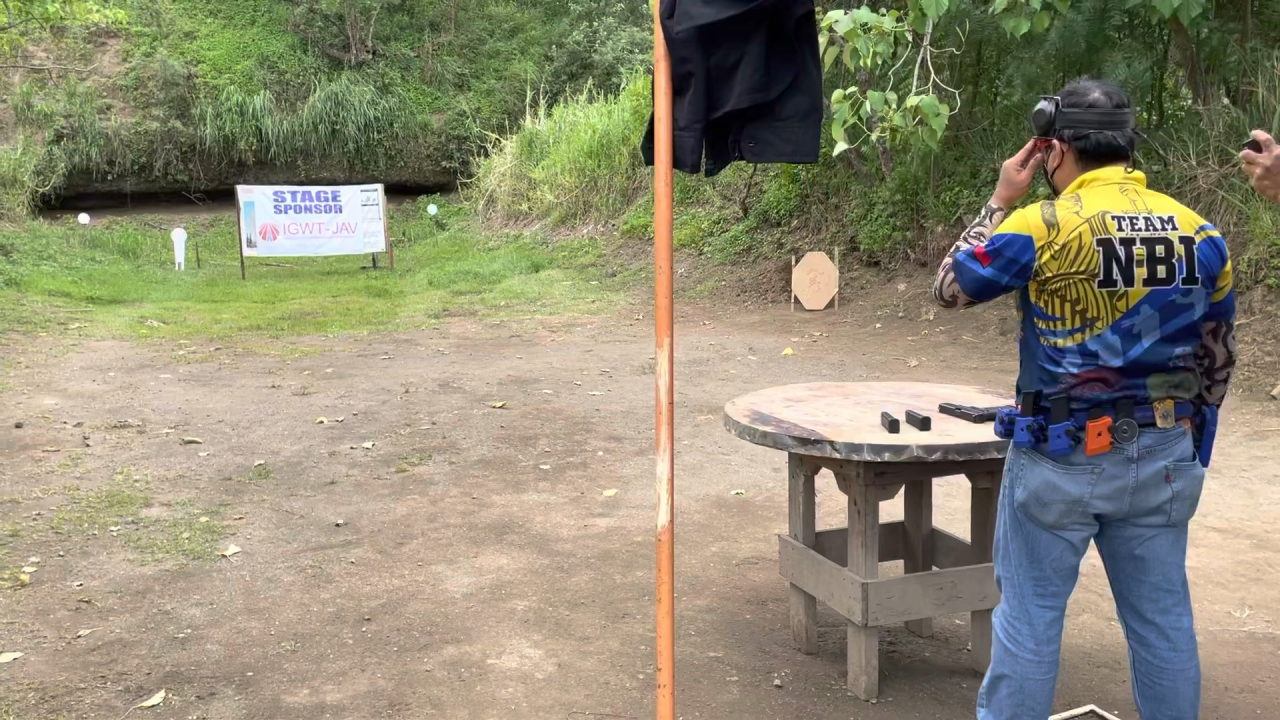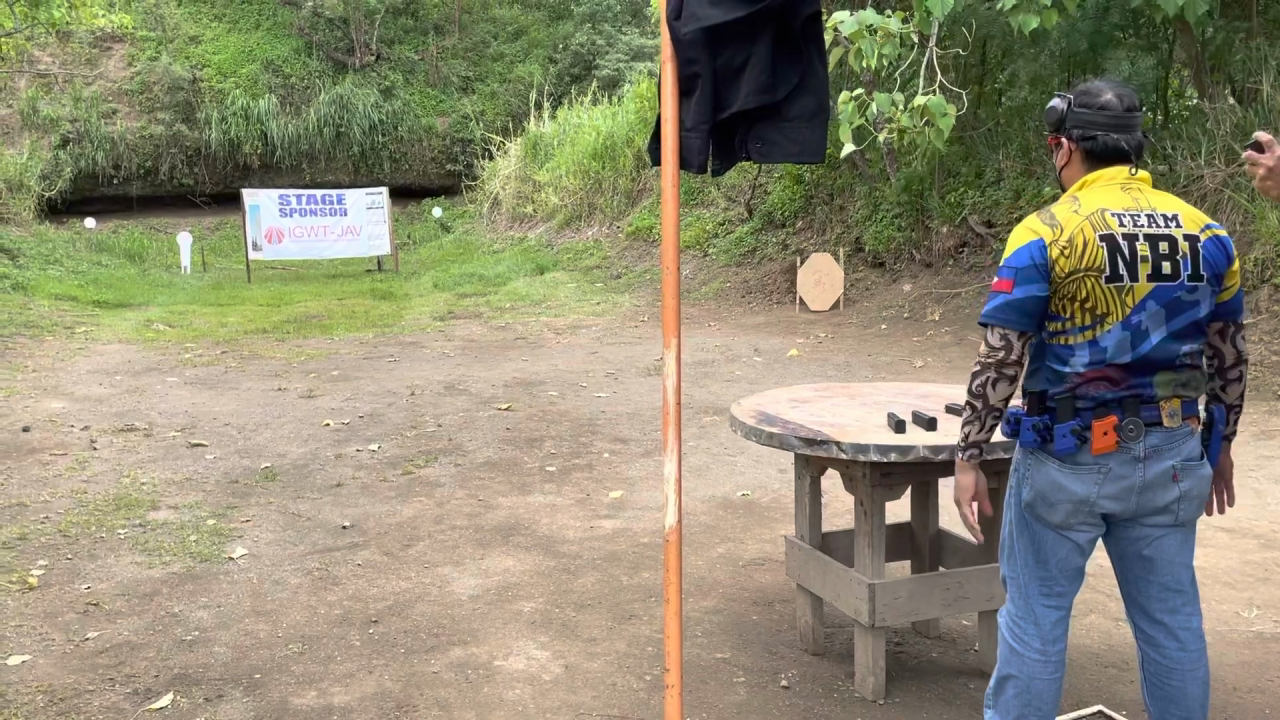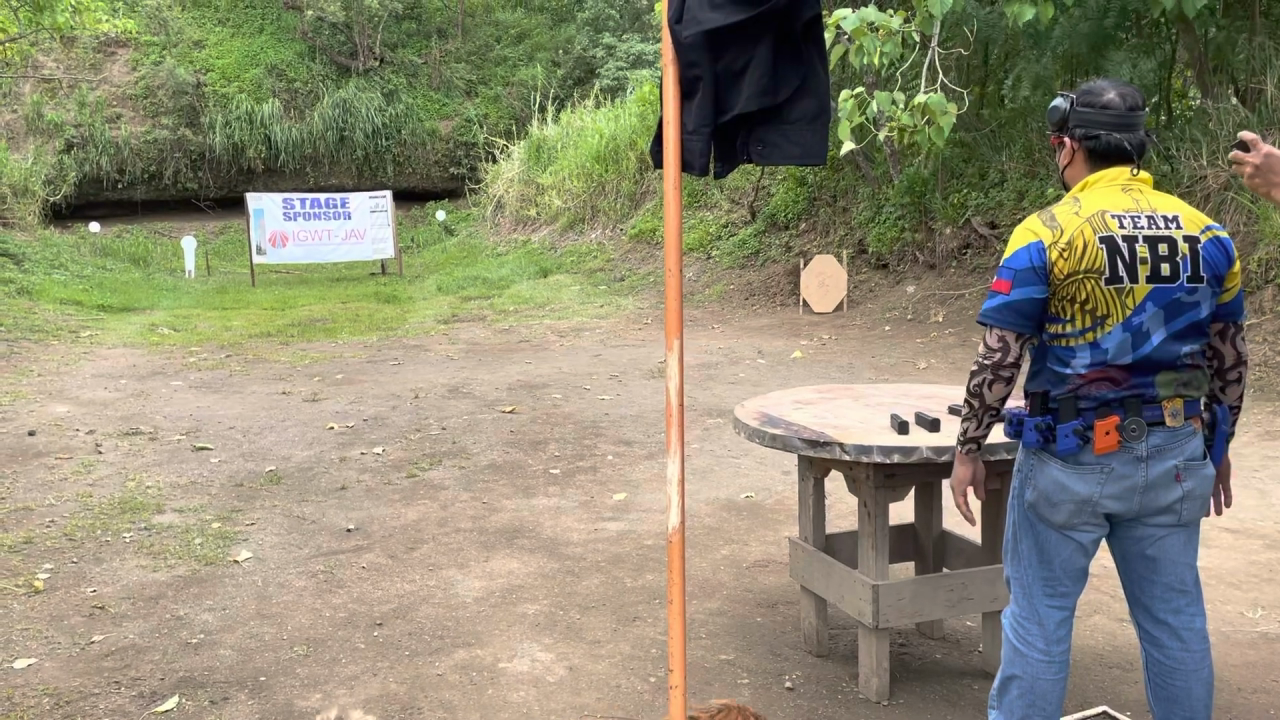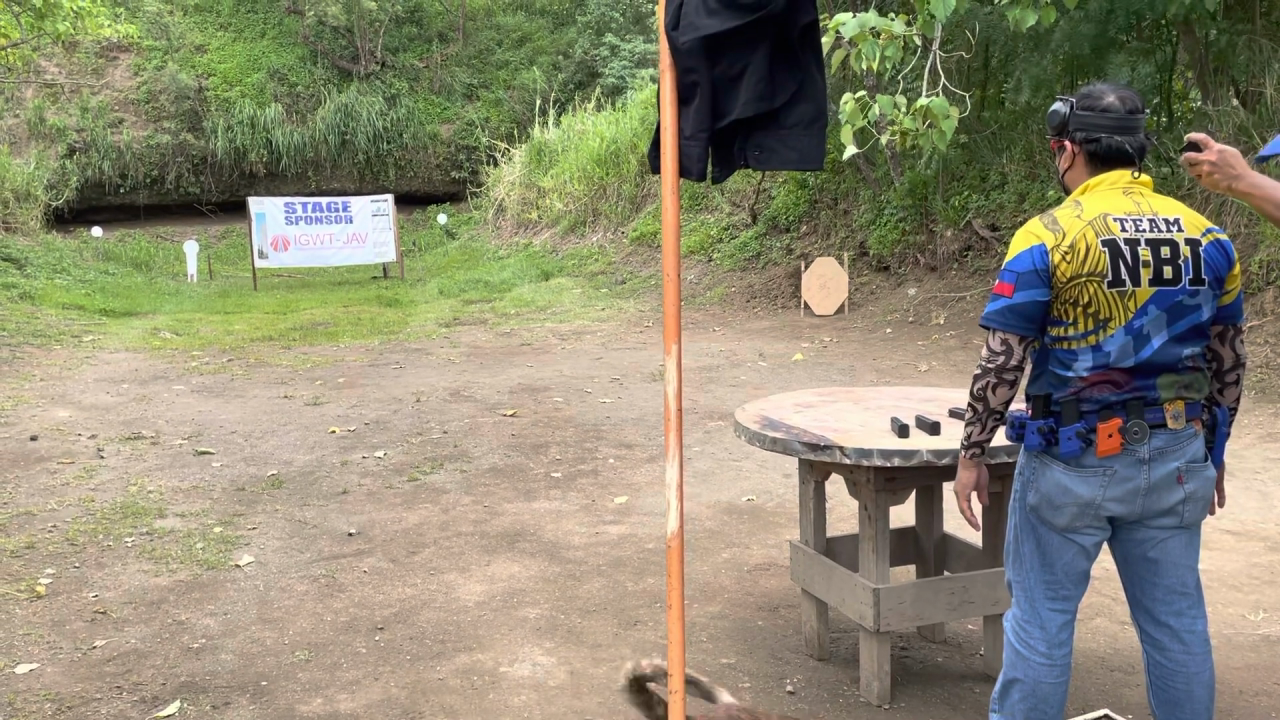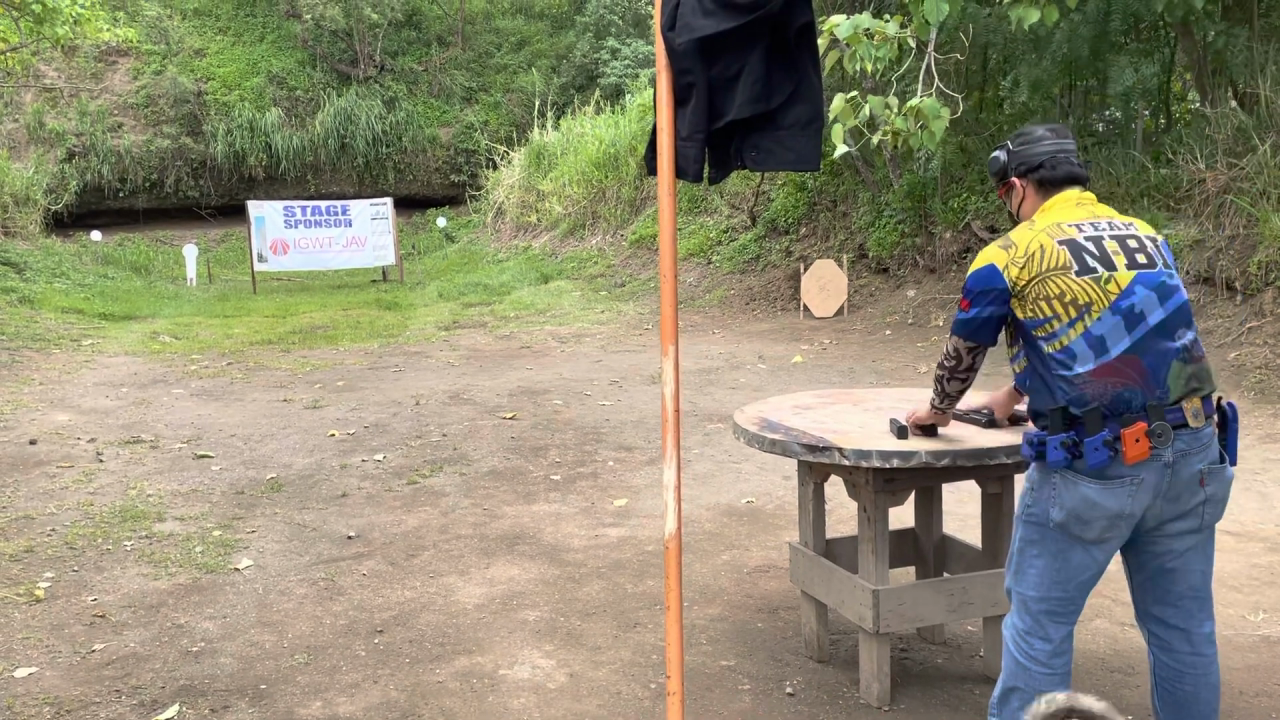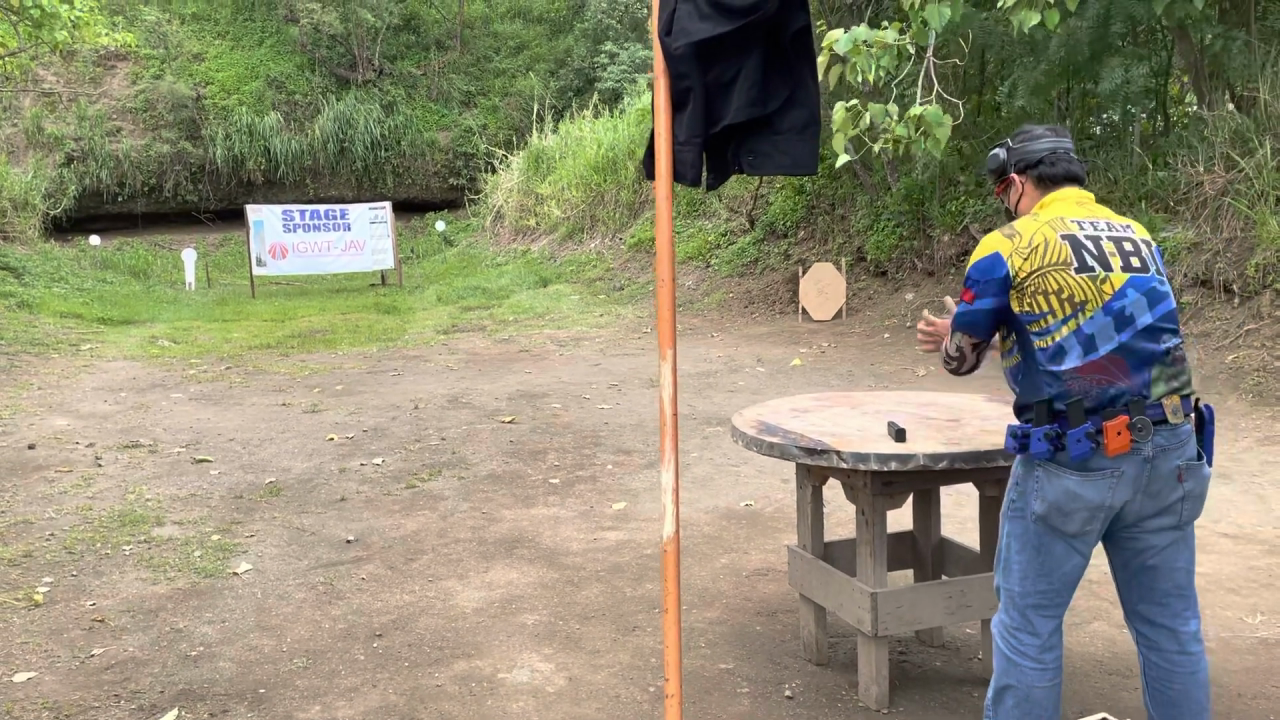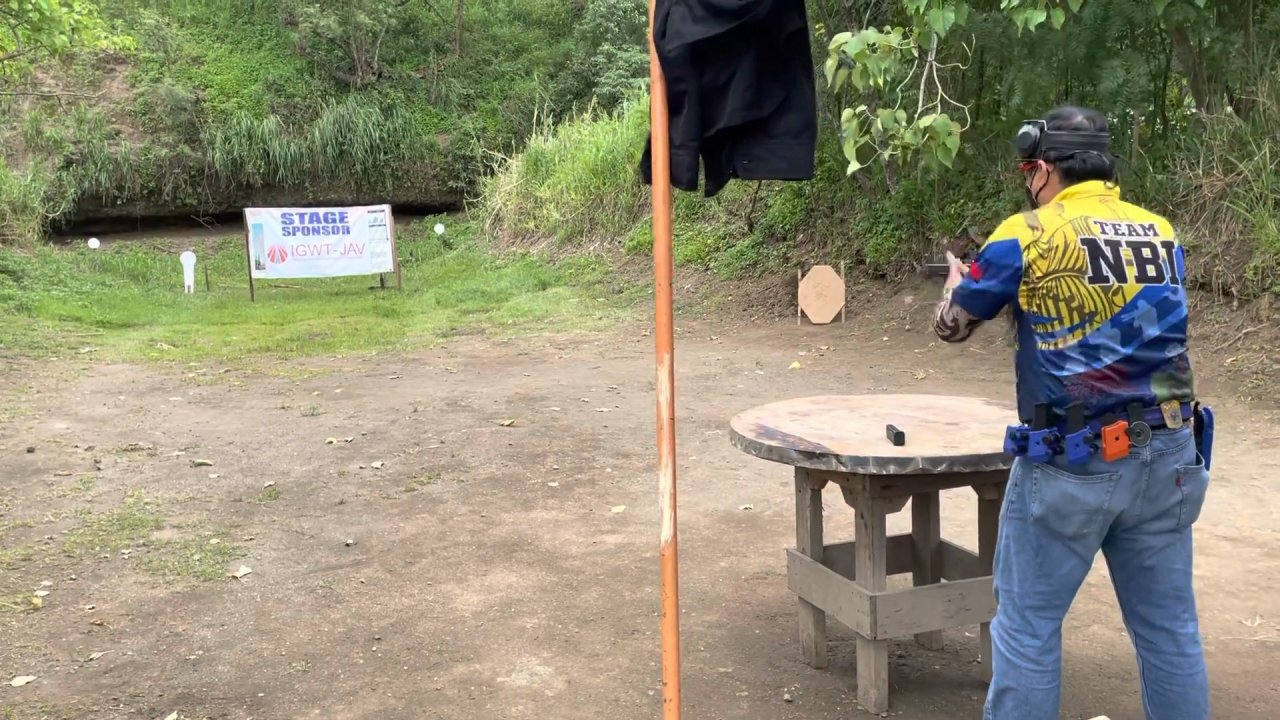
dt=0.7s
person 1, frame 1
left shoulder: (1039, 226)
right shoulder: (1199, 233)
left elbow: (948, 287)
right elbow: (1217, 357)
left wrist: (1001, 200)
right wrist: (1190, 441)
left hip: (1062, 458)
right hip: (1162, 456)
left knee: (1030, 614)
right knee: (1163, 616)
person 1, frame 2
left shoulder: (1046, 232)
right shoulder: (1205, 232)
left elbow: (1001, 359)
right elbow: (1228, 356)
left wrist: (969, 457)
right wrist: (1220, 445)
left hip: (1068, 457)
right hip: (1170, 454)
left knee: (1035, 614)
right knee: (1170, 615)
person 1, frame 3
left shoulder: (1046, 233)
right shoulder: (1206, 234)
left elbow: (998, 359)
right elbow: (1230, 359)
left wrist: (968, 447)
right wrist: (1217, 446)
left hip: (1071, 458)
right hip: (1174, 455)
left knee: (1040, 613)
right knee: (1175, 614)
person 1, frame 4
left shoulder: (1048, 237)
right shoulder: (1206, 236)
left elbow: (1002, 362)
right elbow: (1227, 360)
left wrist: (971, 453)
right wrist: (1212, 451)
left hip: (1074, 459)
right hip: (1174, 458)
left knee: (1042, 616)
right knee: (1176, 618)
person 1, frame 5
left shoulder: (1007, 257)
right shoulder: (1145, 238)
left elbow: (960, 358)
left wrist: (936, 409)
left hip: (1091, 468)
right hip: (1192, 454)
left knee: (1041, 622)
right knee: (1184, 624)
person 1, frame 6
left shoulder: (1007, 248)
right shoulder: (1139, 236)
left elbow: (962, 358)
left wrist: (950, 336)
left hip: (1073, 462)
right hip: (1167, 451)
left knee: (1029, 620)
right knee: (1169, 621)
person 1, frame 7
left shoulder: (1027, 235)
right shoulder: (1159, 231)
left elbow: (951, 324)
left wrist: (961, 286)
left hip: (1073, 464)
right hip: (1167, 454)
left knee: (1028, 622)
right knee: (1167, 624)
